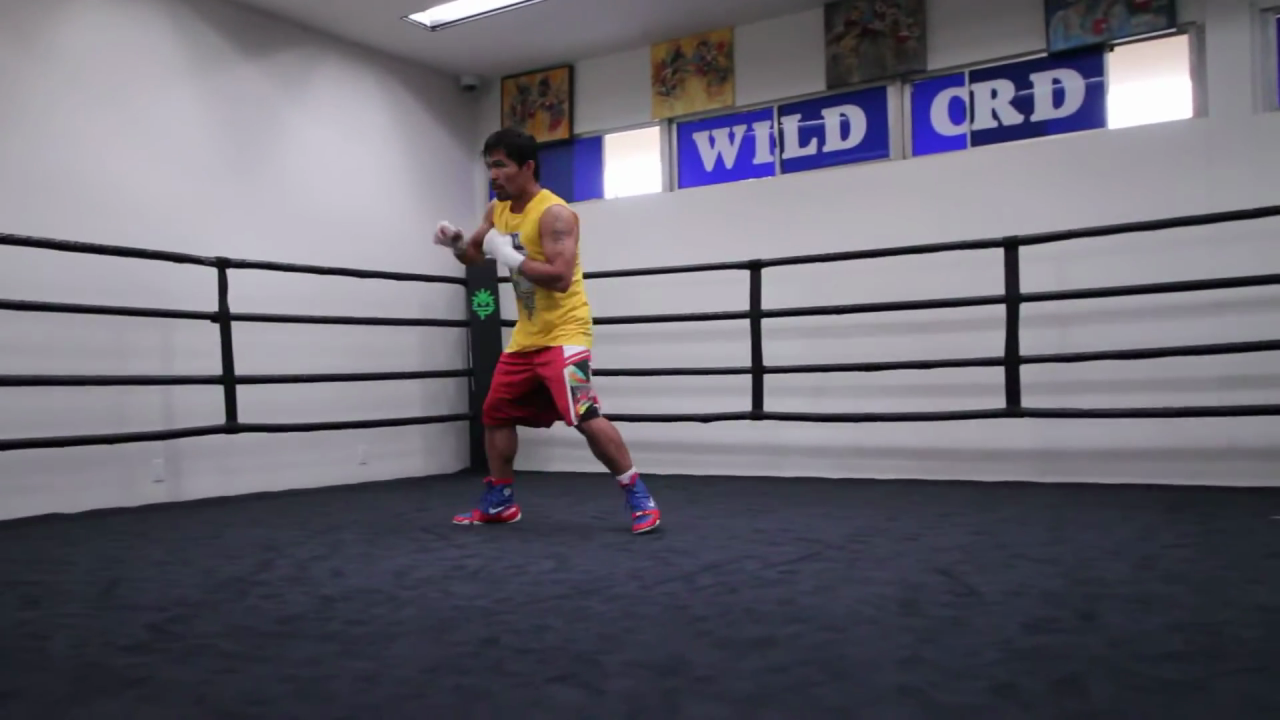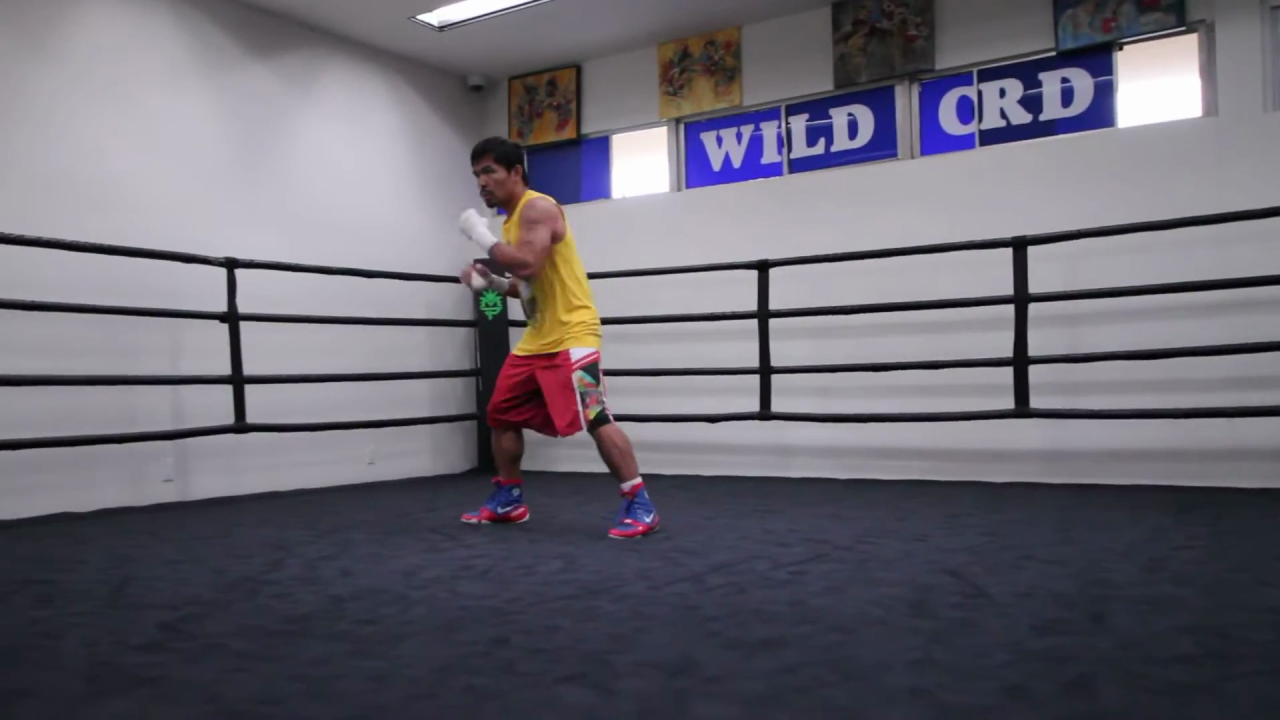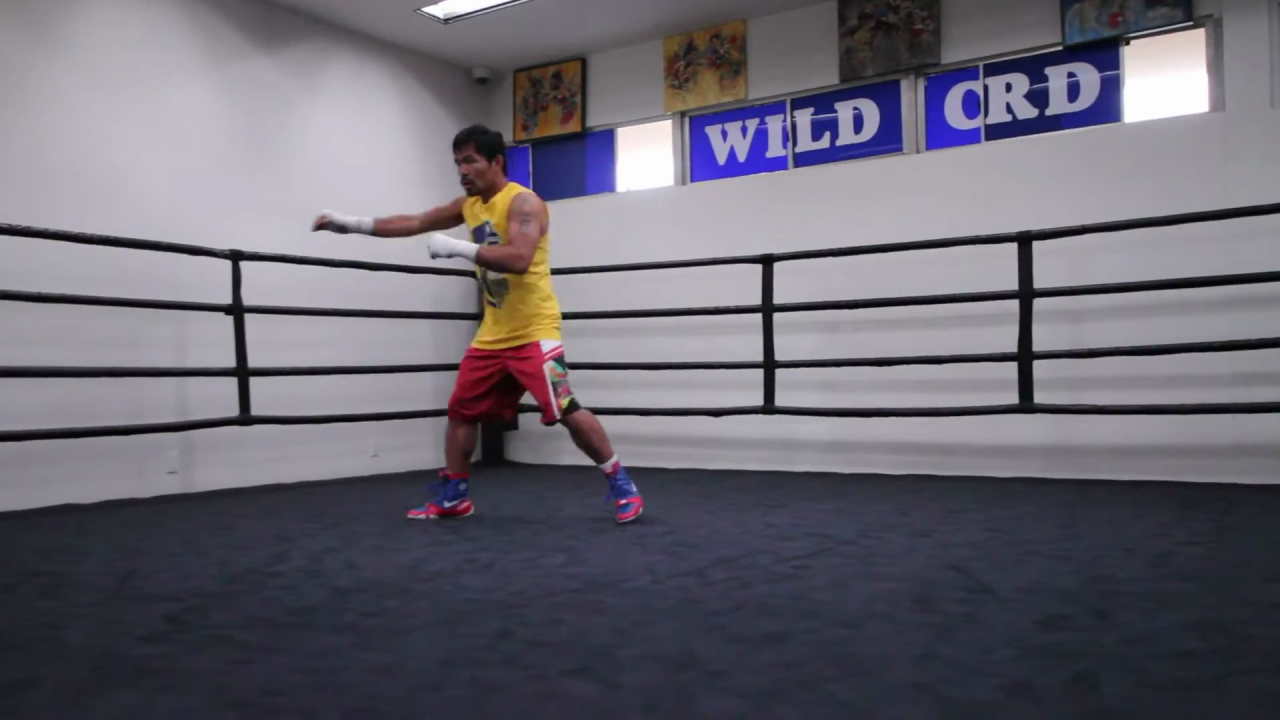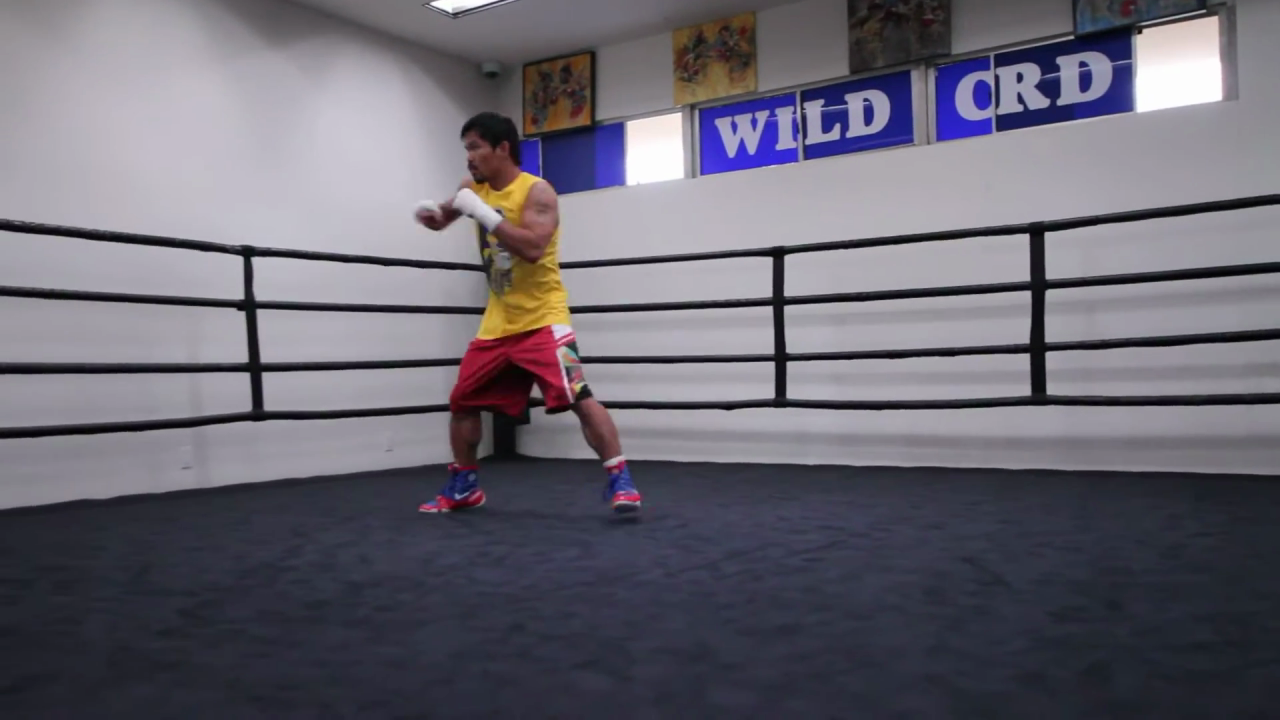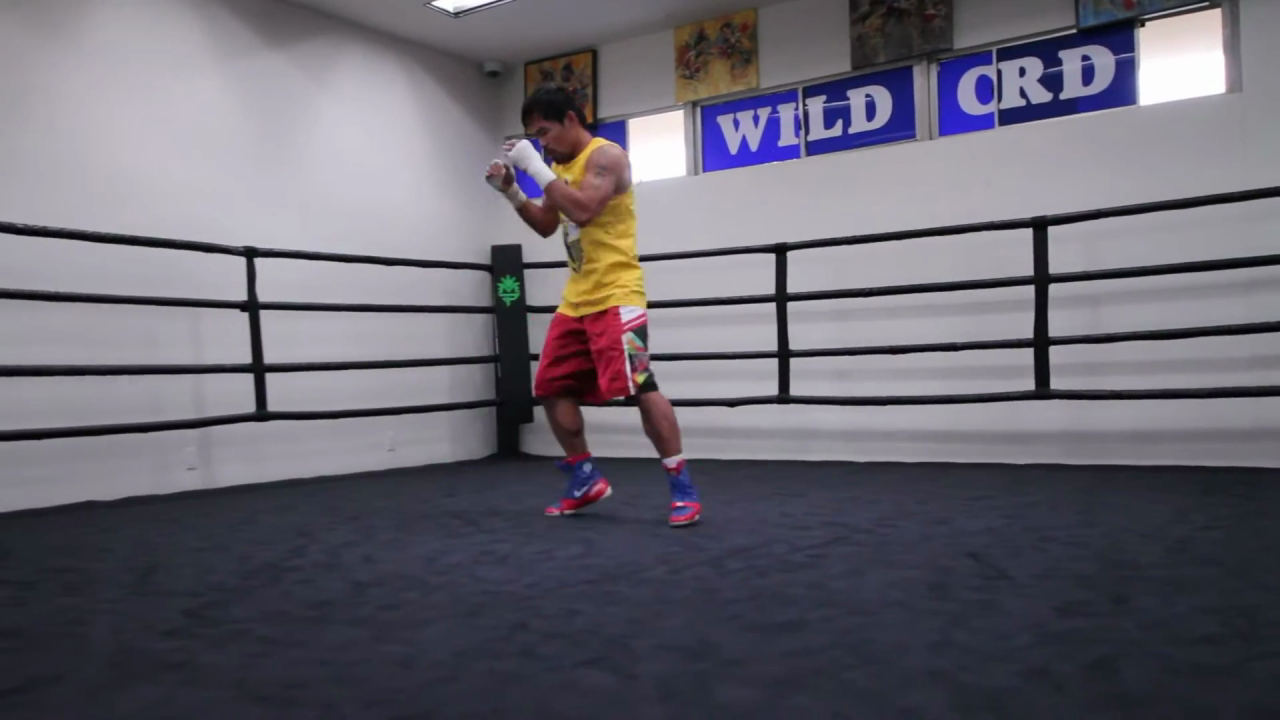
dt=0.4s
person 1, frame 1
left shoulder: (554, 213)
right shoulder: (499, 209)
left elbow: (560, 278)
right elbow: (474, 256)
left wrist: (507, 256)
right wrist: (456, 241)
left hip: (562, 332)
right hip: (526, 338)
left knee: (584, 416)
right knee: (496, 415)
left ankle: (639, 498)
right ankle: (500, 502)
person 1, frame 2
left shoulder: (539, 208)
right shoulder: (514, 219)
left elbow: (528, 266)
left wrist: (484, 238)
right wrist: (488, 281)
left hip: (572, 335)
right hip: (537, 340)
left knee: (594, 419)
right knee: (501, 415)
left ankle: (640, 507)
right ankle: (508, 500)
person 1, frame 3
left shoulder: (523, 201)
right shoulder: (468, 205)
left elbow: (518, 260)
right elbow: (414, 225)
left wrist: (459, 248)
right wrist: (353, 223)
left hip: (532, 330)
right hip: (493, 335)
left knee: (566, 411)
right knee: (462, 412)
left ankle: (623, 487)
right ankle: (453, 495)
person 1, frame 4
left shoulder: (537, 191)
right shoulder: (475, 188)
left elbow: (533, 250)
right elbow: (442, 219)
left wrist: (482, 213)
right wrist: (430, 210)
left hip: (542, 318)
right hip: (498, 324)
left knee: (577, 397)
right knee: (463, 403)
left ankle: (621, 483)
right ankle: (462, 488)
person 1, frame 5
left shoulder: (607, 156)
right shoulder: (560, 166)
left elbow: (582, 209)
right elbow: (546, 225)
left wrist: (536, 167)
right wrist: (511, 190)
left hip: (615, 297)
right hip: (576, 300)
left knee: (641, 389)
right knee: (553, 389)
left ankle: (681, 488)
right ankle: (585, 480)
